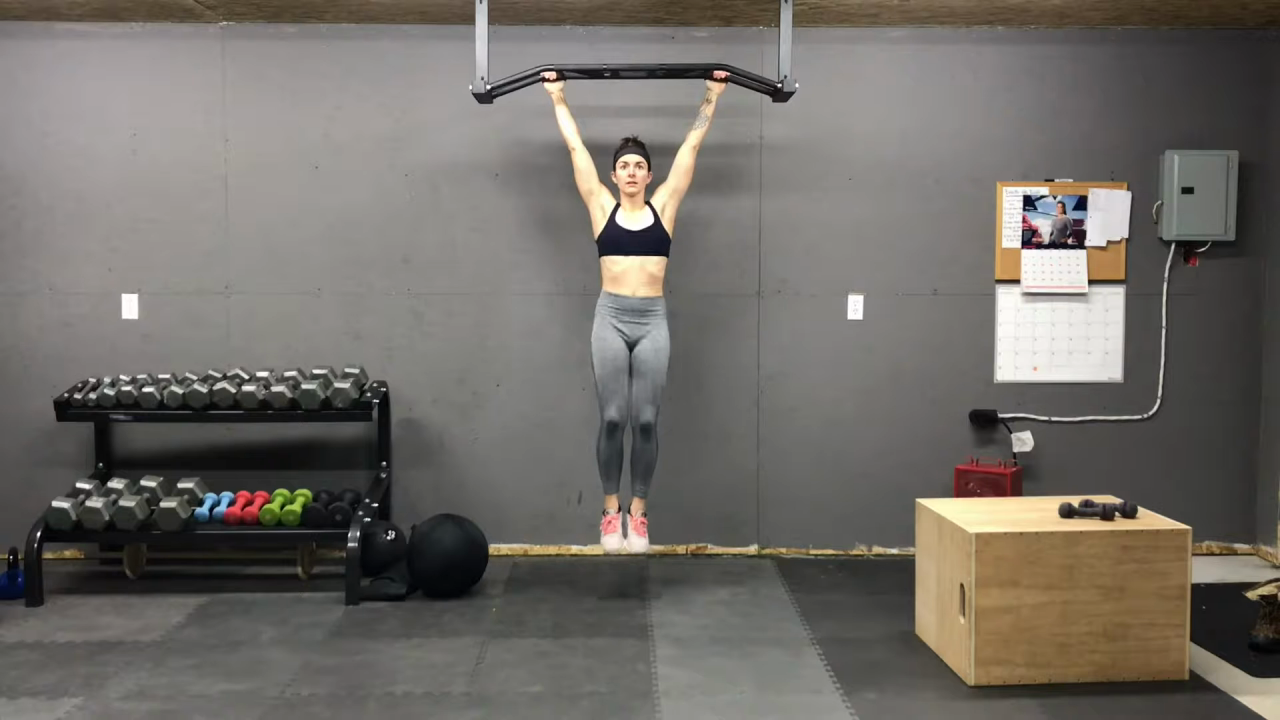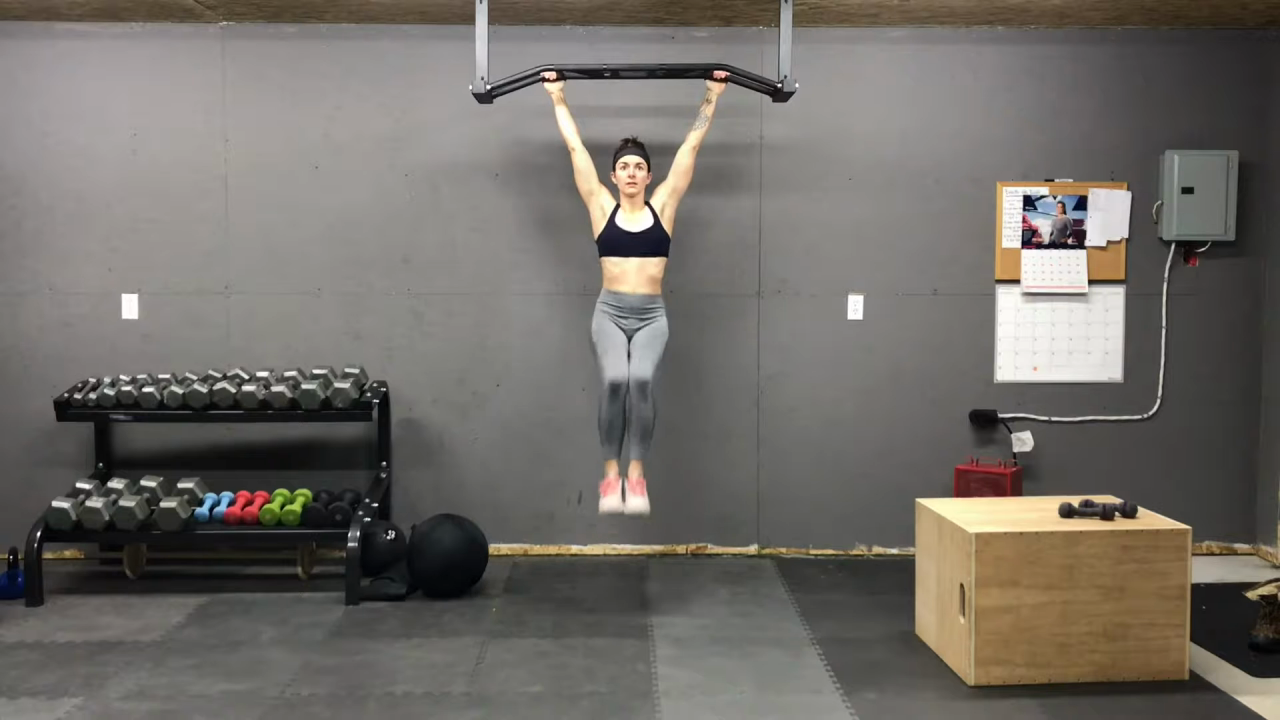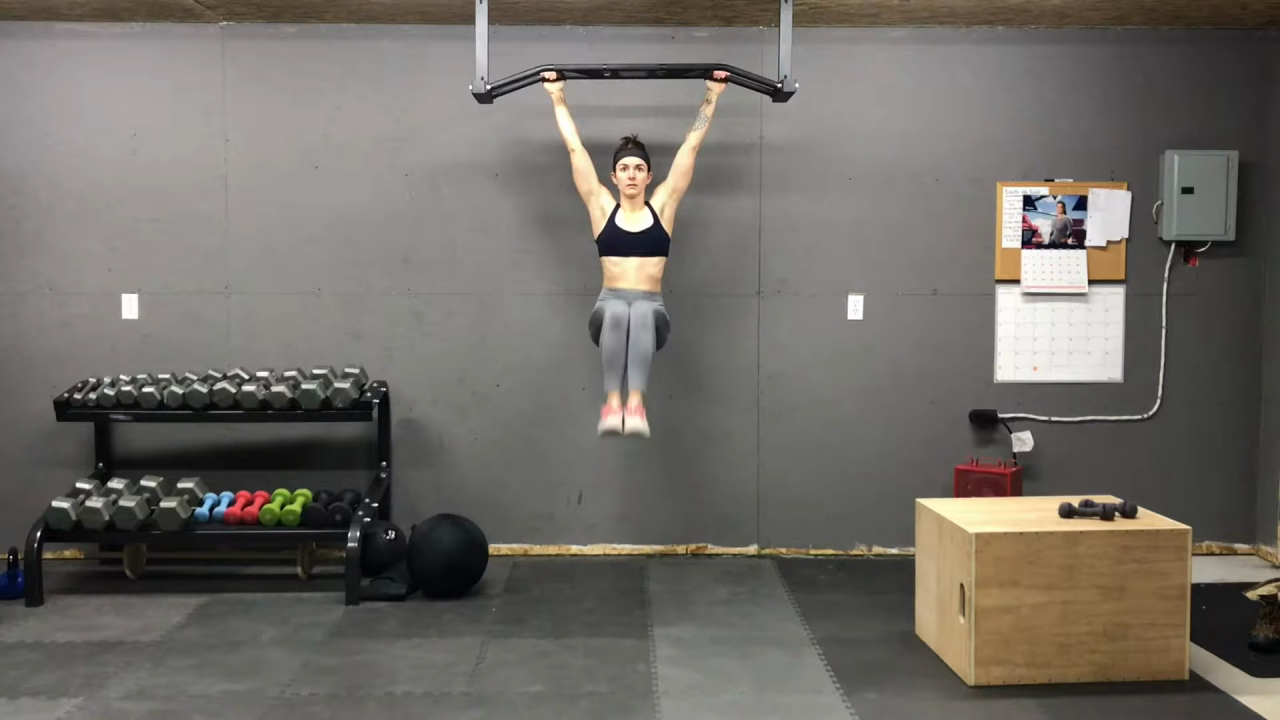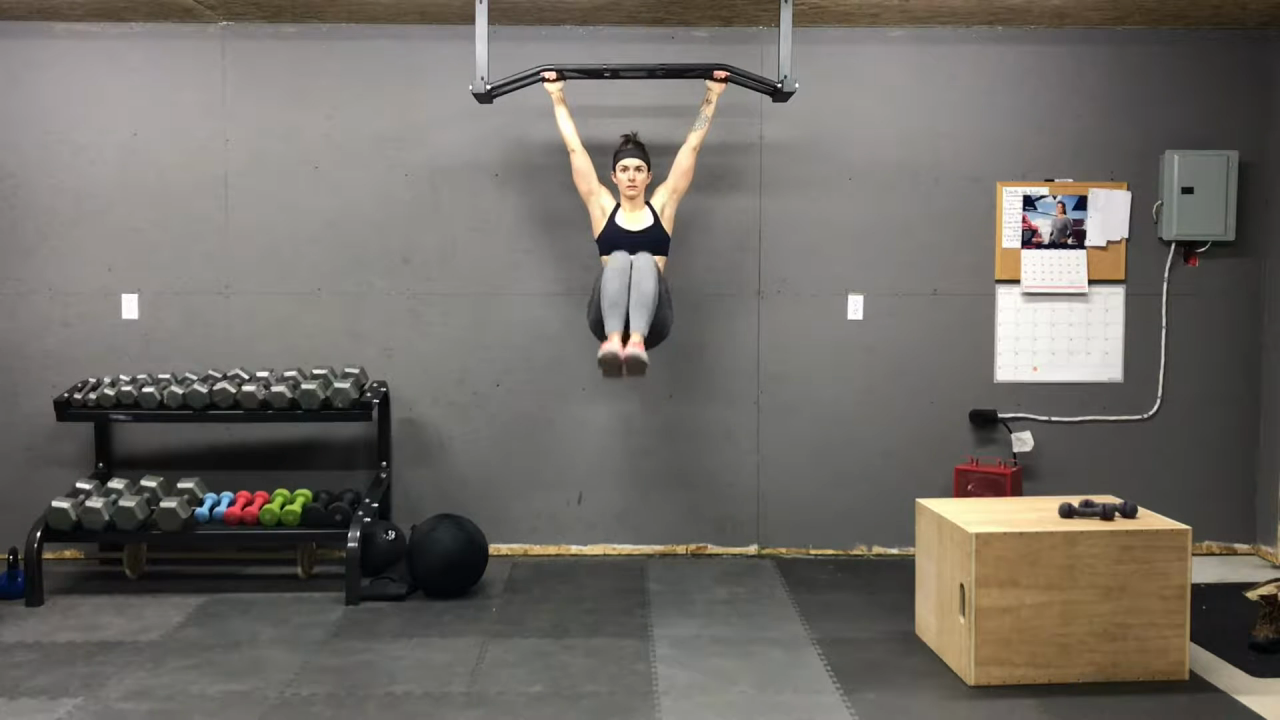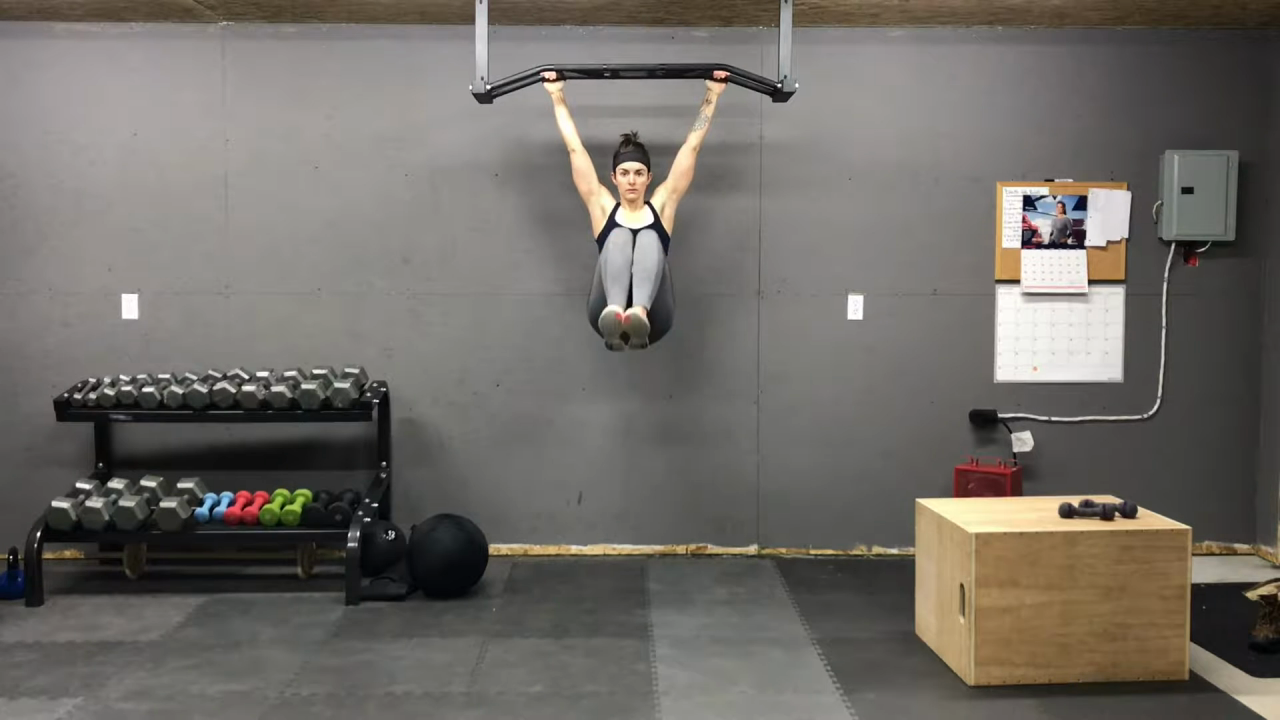
dt=0.2s
person 1, frame 1
left shoulder: (663, 205)
right shoulder: (601, 206)
left elbow: (691, 145)
right elbow: (576, 148)
left wrist: (712, 96)
right wrist: (557, 97)
left hip: (652, 321)
right hip: (611, 318)
left knee: (645, 420)
right knee: (612, 418)
left ankle: (639, 512)
right ankle: (612, 511)
person 1, frame 2
left shoulder: (663, 204)
right shoulder: (602, 206)
left elbow: (690, 146)
right elbow: (575, 147)
left wrist: (712, 96)
right wrist: (557, 97)
left hip: (651, 317)
right hip: (610, 314)
left knee: (641, 381)
right knee: (615, 381)
left ankle: (636, 474)
right ankle: (611, 474)
person 1, frame 3
left shoulder: (663, 204)
right shoulder: (601, 204)
left elbow: (691, 146)
right elbow: (575, 148)
left wrist: (711, 96)
right wrist: (558, 98)
left hip: (650, 308)
right hip: (610, 304)
left knee: (641, 318)
right knee: (617, 316)
left ankle: (635, 404)
right ankle: (613, 404)
person 1, frame 4
left shoulder: (663, 203)
right shoulder: (602, 205)
left elbow: (692, 147)
right elbow: (575, 148)
left wrist: (712, 96)
right wrist: (557, 96)
left hip: (650, 306)
right hip: (611, 302)
left knee: (644, 265)
right knee: (619, 262)
left ankle: (635, 344)
right ankle: (614, 344)
person 1, frame 5
left shoulder: (663, 205)
right shoulder: (602, 206)
left elbow: (691, 147)
right elbow: (575, 148)
left wrist: (711, 96)
right wrist: (557, 96)
left hip: (654, 316)
right hip: (605, 306)
left knee: (648, 240)
right knee: (619, 238)
left ankle: (638, 315)
right ankle: (615, 314)
